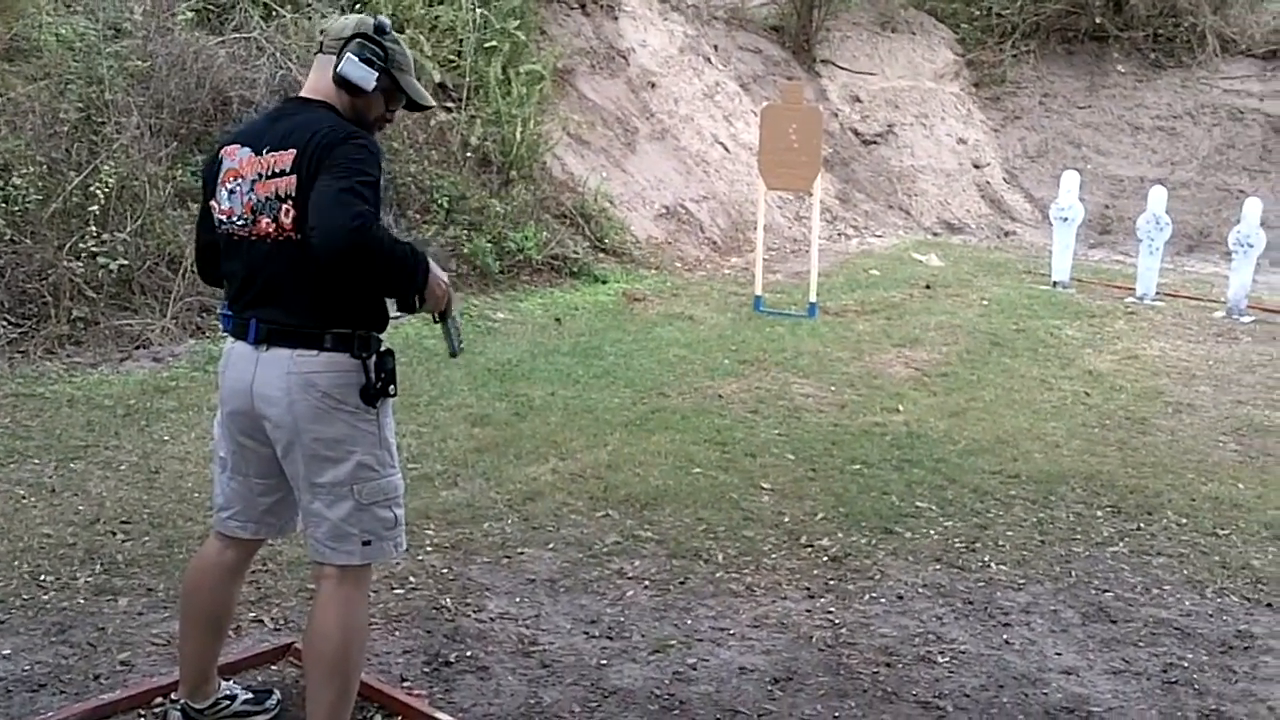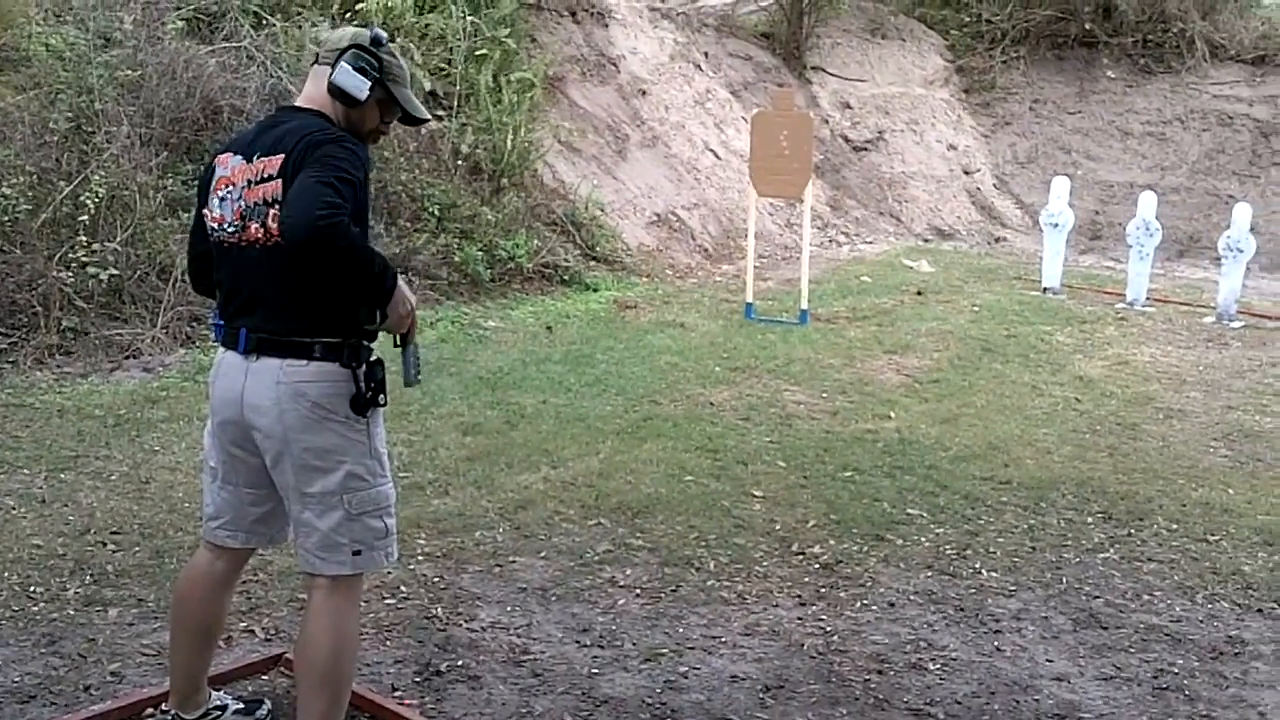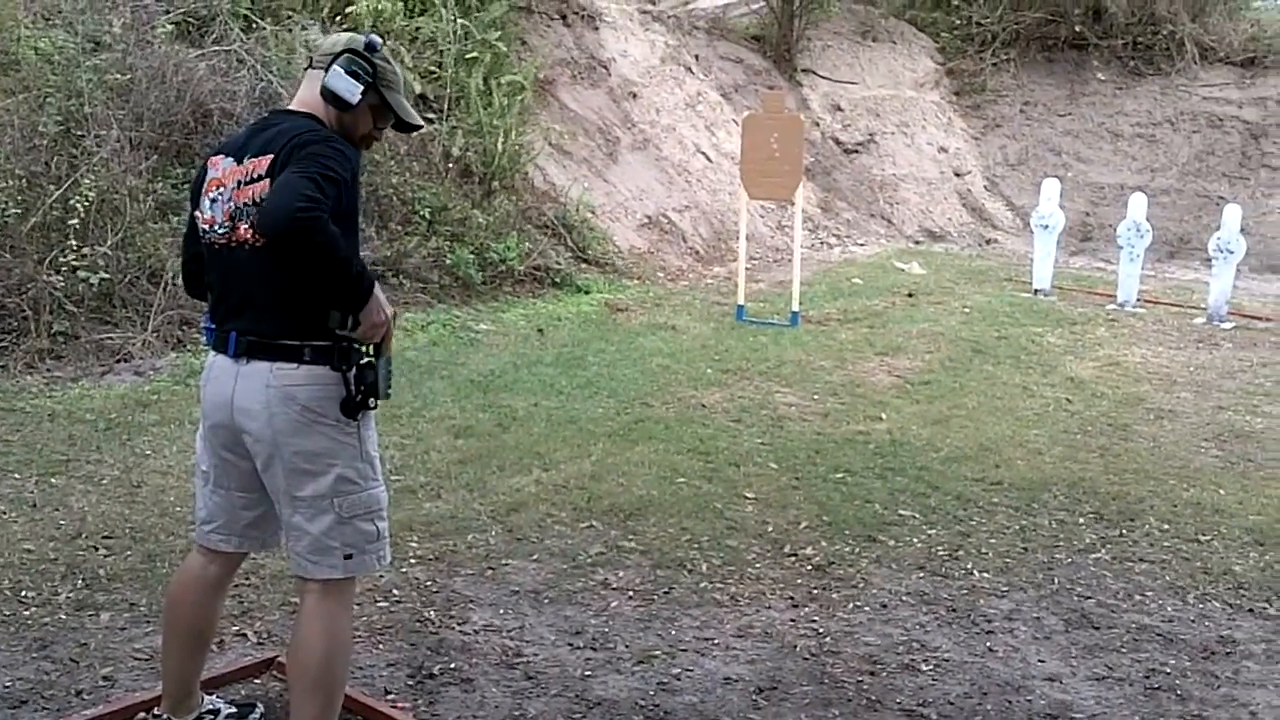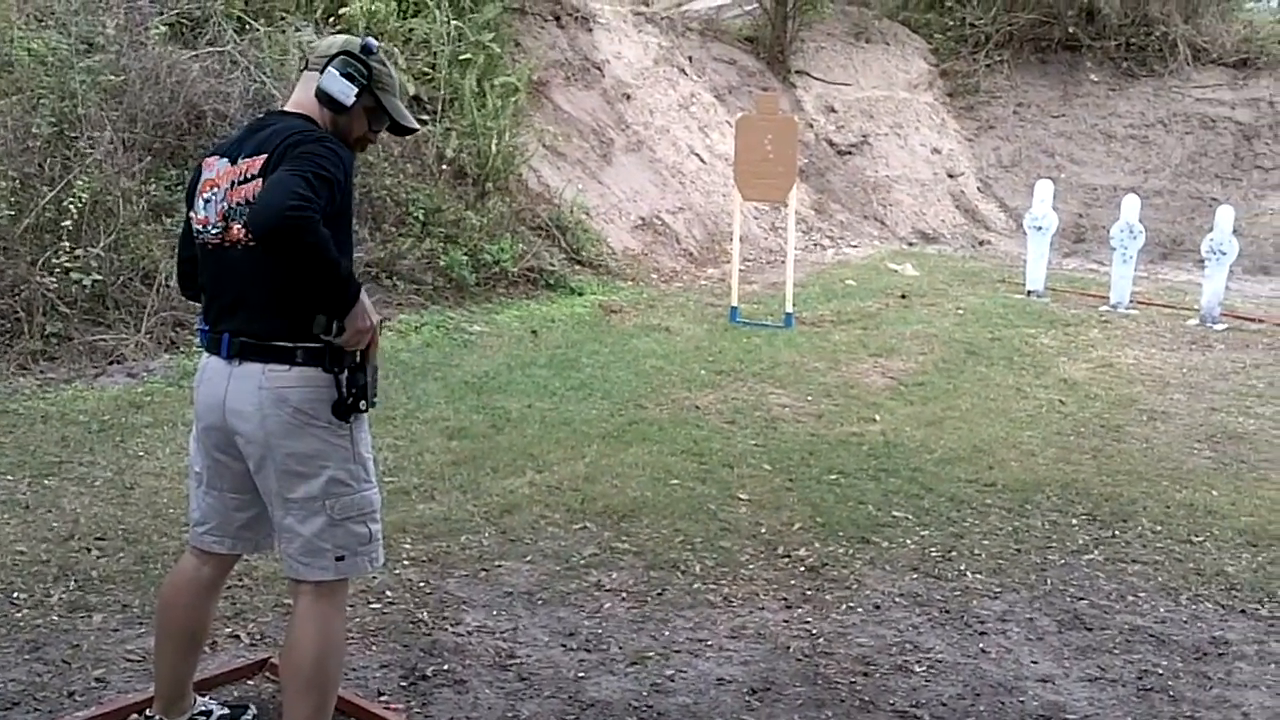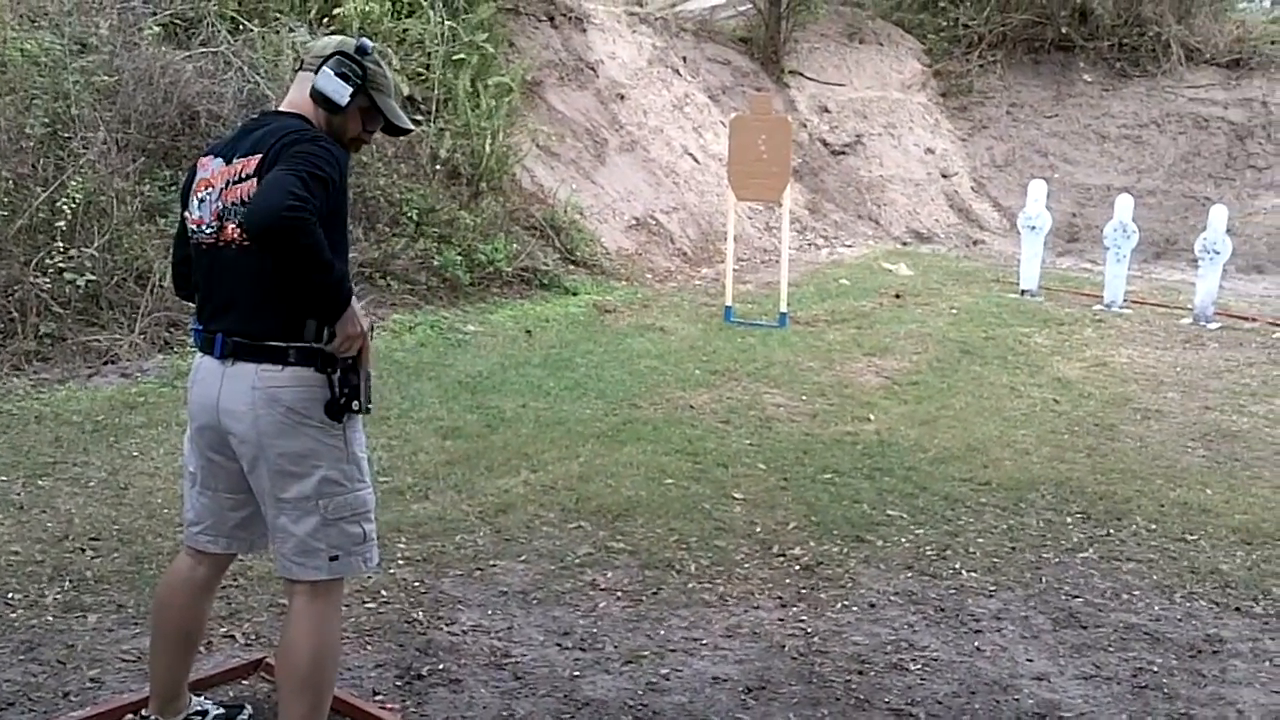
dt=0.1s
person 1, frame 1
left shoulder: (234, 147)
right shoulder: (342, 142)
left elbow: (212, 263)
right elbow: (344, 237)
right wrist: (420, 272)
left hip: (243, 361)
right hip: (323, 376)
left knee: (231, 536)
right knee: (345, 566)
person 1, frame 2
left shoulder: (231, 154)
right shoulder: (331, 146)
left elbow: (203, 271)
right elbow: (312, 227)
right wrist: (384, 285)
left hip: (234, 371)
right hip: (312, 385)
left knee: (222, 546)
right knee: (336, 577)
person 1, frame 3
left shoulder: (223, 156)
right shoulder: (321, 148)
left elbow: (196, 274)
right elbow: (291, 219)
right wrist: (363, 292)
left hip: (224, 375)
right hip: (303, 389)
left knee: (215, 549)
right knee: (328, 581)
person 1, frame 4
left shoulder: (219, 156)
right shoulder: (315, 148)
left elbow: (192, 275)
right elbow: (282, 218)
right wrist: (347, 296)
left hip: (218, 376)
right hip: (295, 390)
left knee: (208, 551)
right knee: (322, 582)
person 1, frame 5
left shoulder: (213, 157)
right shoulder: (311, 148)
left elbow: (186, 275)
right elbow: (278, 218)
right wrist: (338, 301)
left hip: (211, 376)
right hip: (289, 390)
left knee: (203, 551)
right knee: (316, 581)
